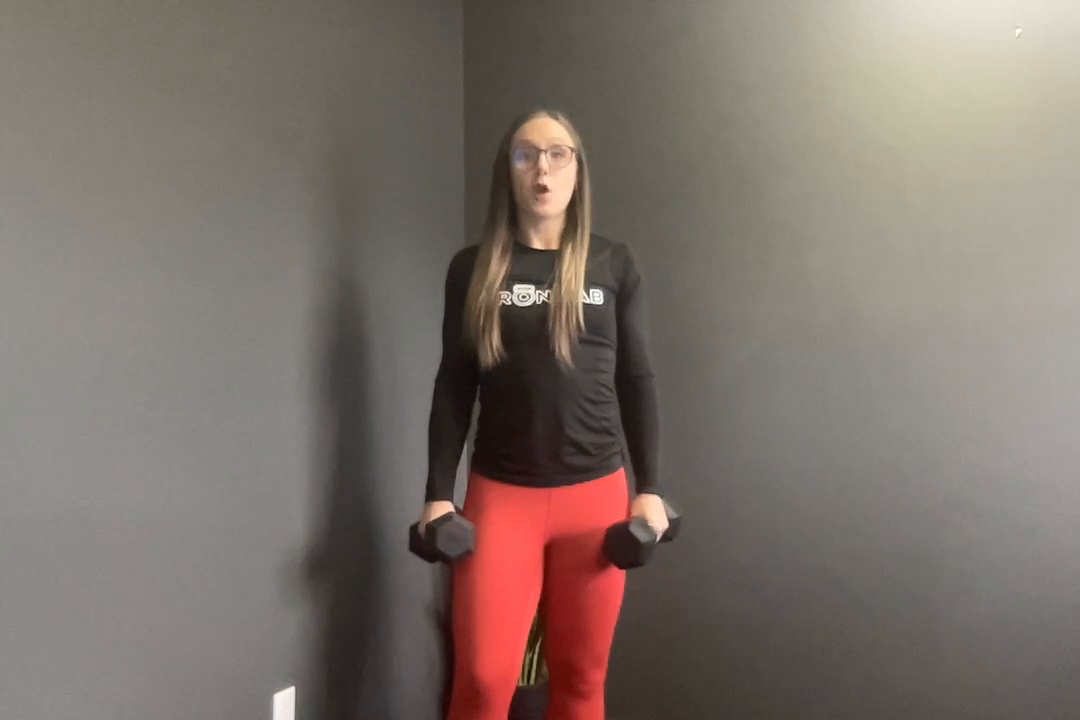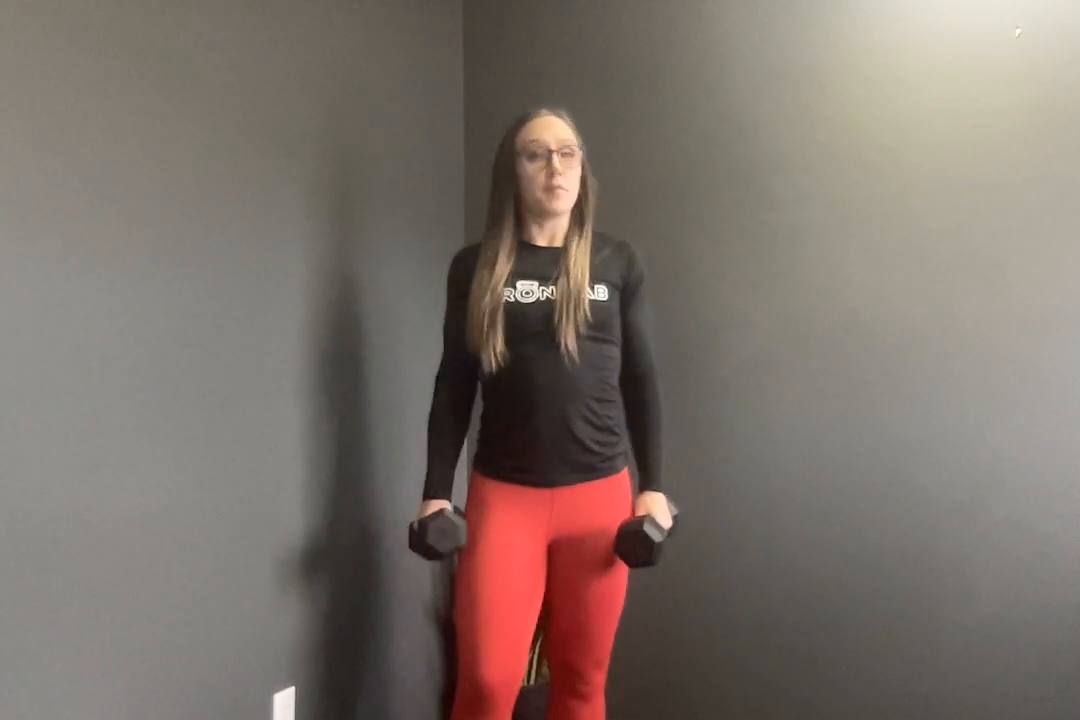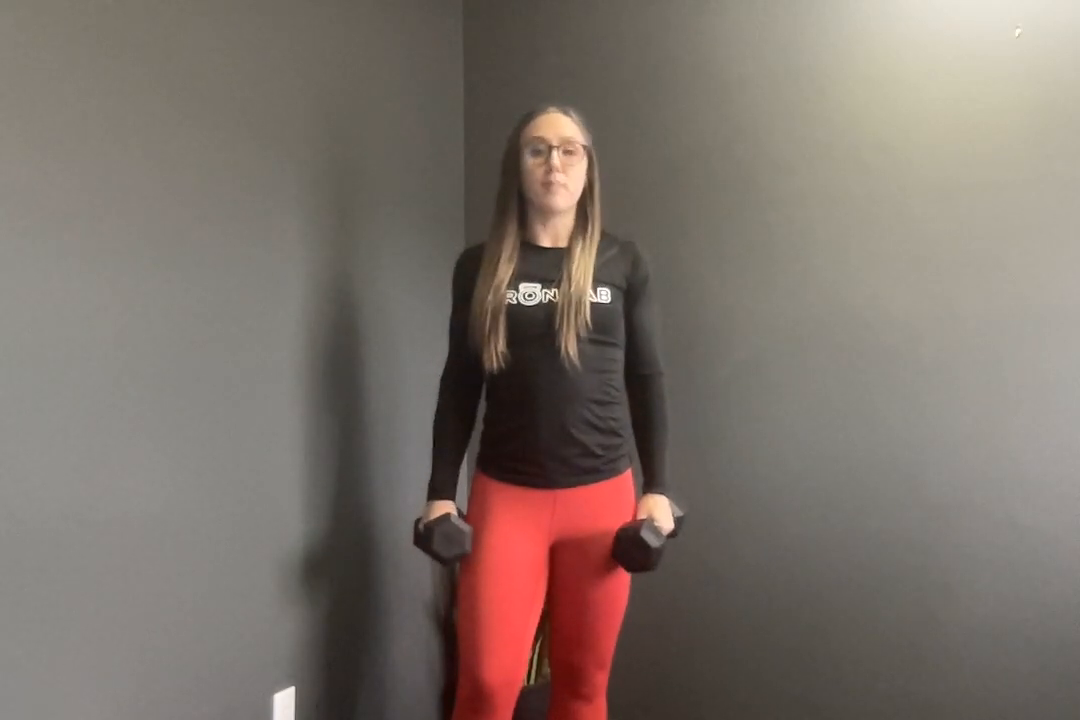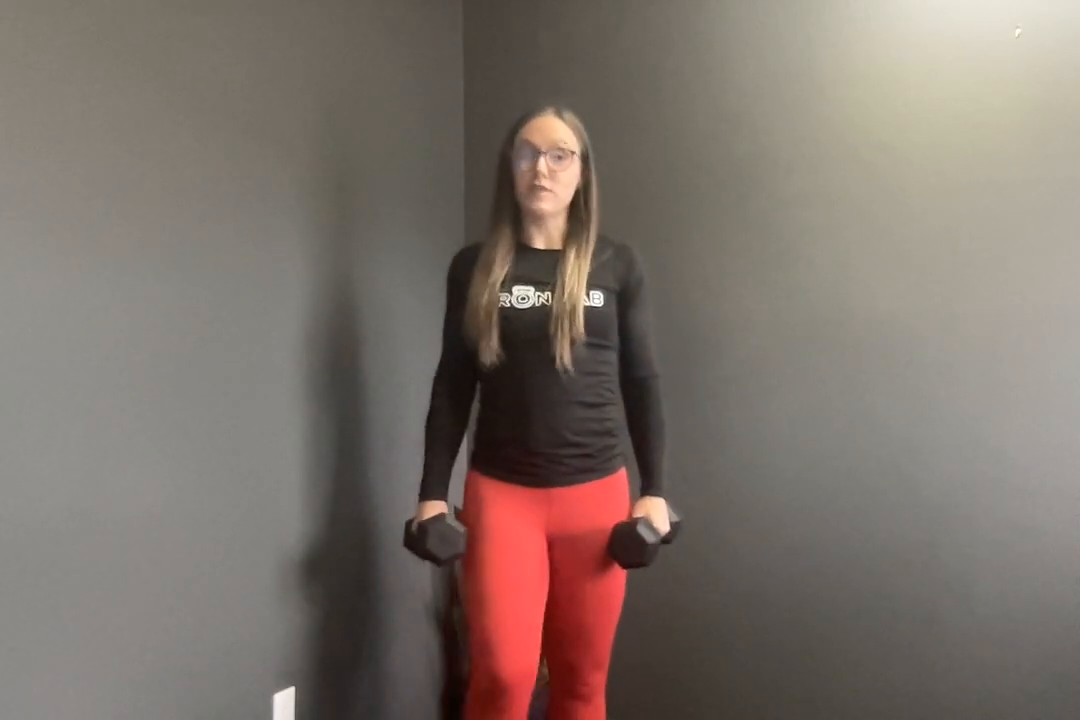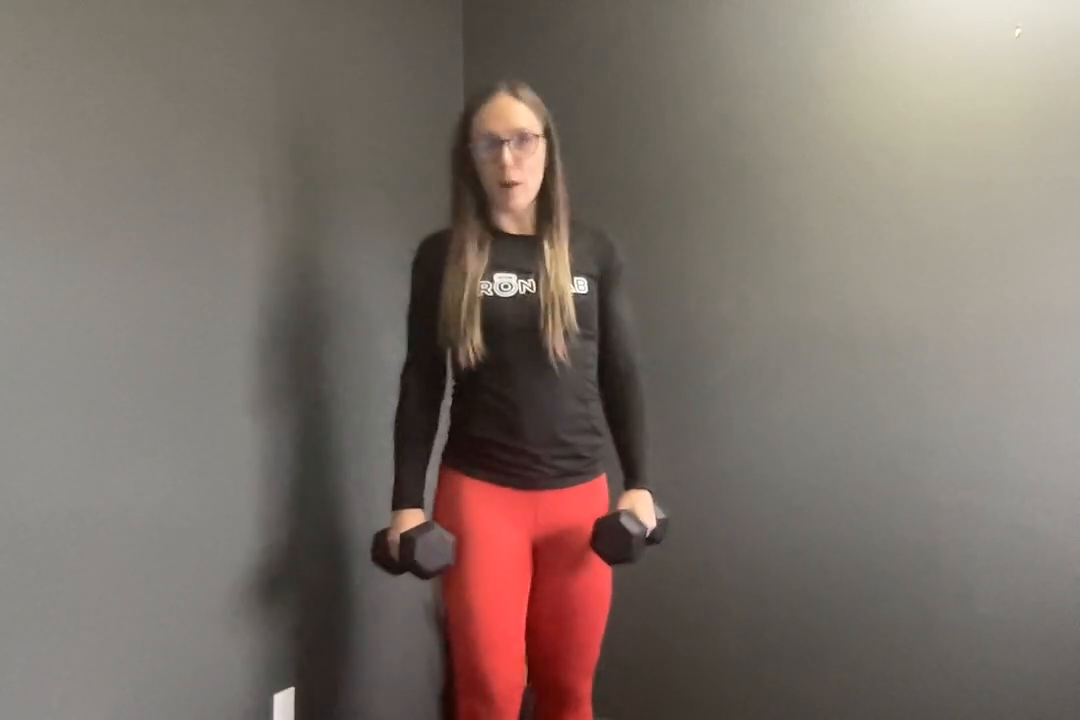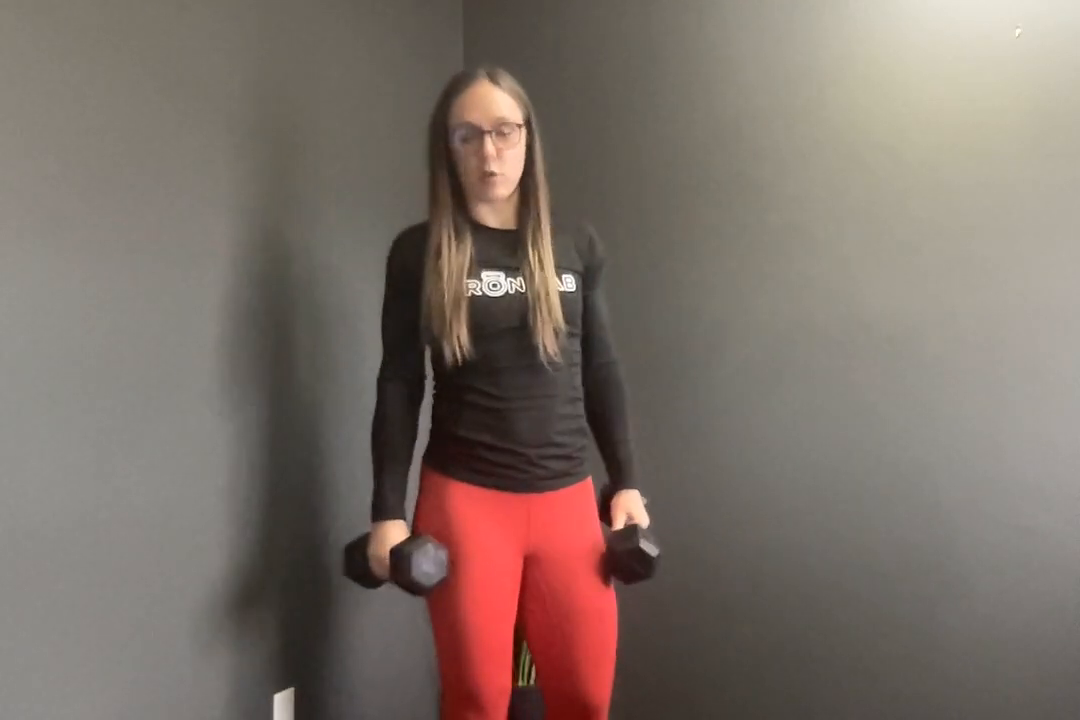
dt=0.7s
person 1, frame 1
left shoulder: (614, 264)
right shoulder: (472, 268)
left elbow: (637, 379)
right elbow: (453, 386)
left wrist: (648, 488)
right wrist: (438, 493)
left hip: (595, 492)
right hip: (500, 492)
person 1, frame 2
left shoulder: (618, 262)
right shoulder: (475, 266)
left elbow: (640, 377)
right elbow: (454, 384)
left wrist: (652, 486)
right wrist: (436, 492)
left hip: (599, 492)
right hip: (503, 493)
person 1, frame 3
left shoulder: (623, 262)
right shoulder: (479, 266)
left elbow: (646, 379)
right elbow: (459, 385)
left wrist: (656, 489)
right wrist: (440, 492)
left hip: (602, 493)
right hip: (505, 494)
person 1, frame 4
left shoulder: (616, 265)
right shoulder: (474, 267)
left elbow: (641, 380)
right elbow: (452, 386)
left wrist: (654, 490)
right wrist: (432, 492)
left hip: (595, 491)
right hip: (501, 490)
person 1, frame 5
left shoulder: (594, 251)
right shoulder: (442, 256)
left elbow: (620, 372)
right elbow: (421, 384)
left wrist: (638, 483)
right wrist: (407, 500)
left hip: (578, 495)
right hip: (477, 494)
person 1, frame 6
left shoulder: (577, 246)
right shoulder: (418, 252)
left elbow: (601, 372)
right elbow: (399, 387)
left wrist: (626, 484)
right wrist: (387, 511)
left hip: (567, 498)
right hip: (463, 499)
